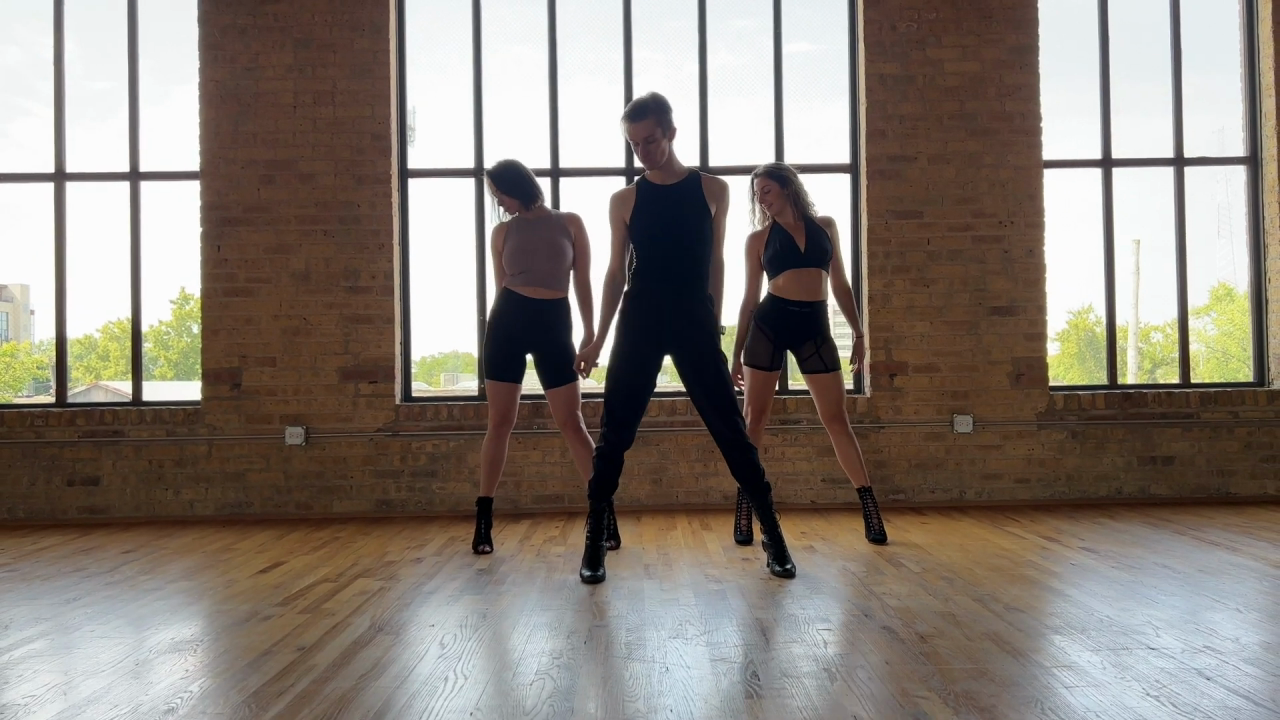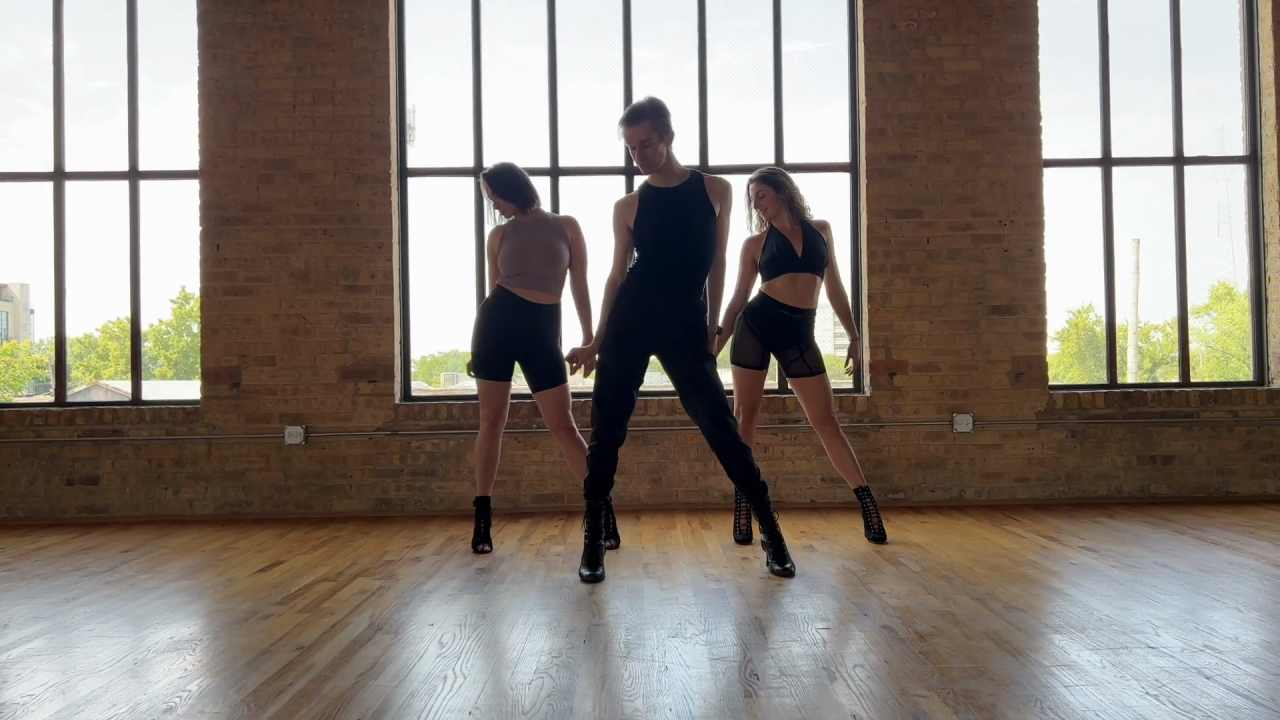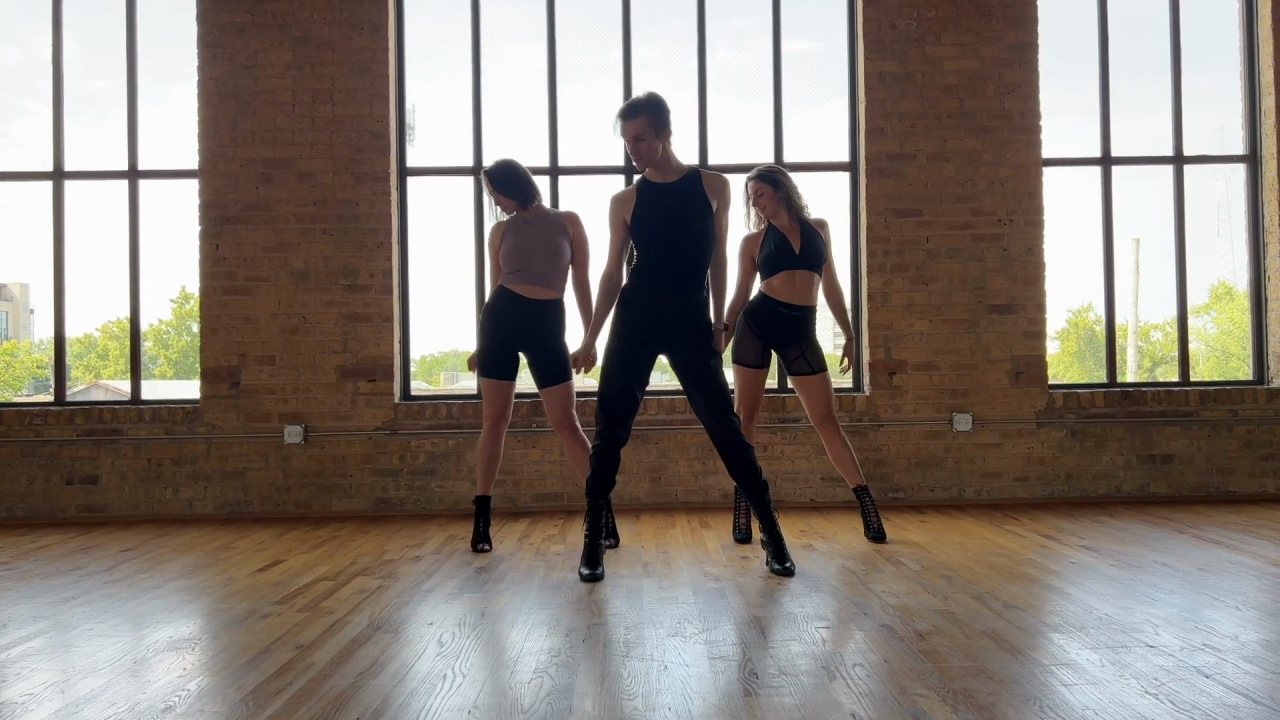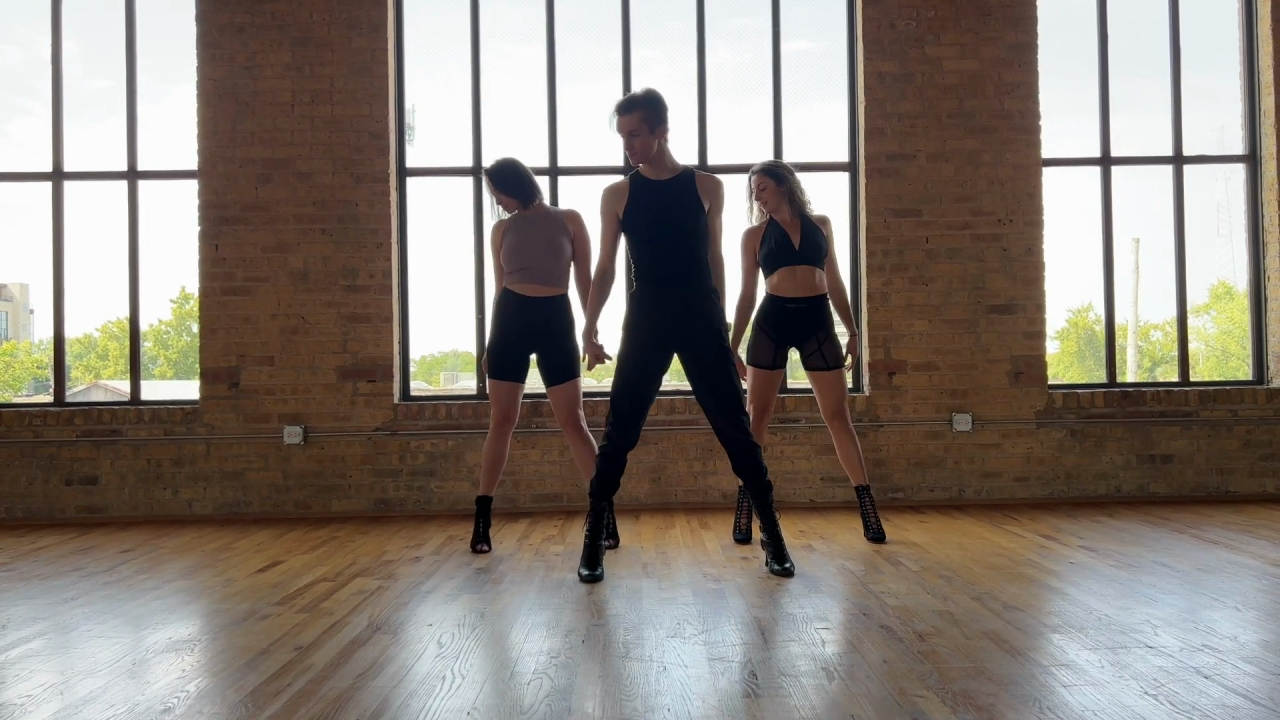
dt=0.3s
person 1, frame 1
left shoulder: (713, 190)
right shoulder: (625, 201)
left elbow: (715, 262)
right elbow: (617, 271)
left wrist: (714, 325)
right wrist: (598, 339)
left hip: (694, 319)
right hip: (640, 320)
left knee: (728, 427)
right knee: (616, 429)
left ankle: (772, 534)
right ankle: (594, 540)
person 1, frame 2
left shoulder: (715, 190)
right shoulder: (628, 206)
left elbow: (717, 263)
right elbow: (618, 275)
left wrist: (712, 326)
right wrist: (596, 342)
left hip: (685, 321)
right hip: (632, 318)
left knee: (719, 426)
right knee: (607, 427)
left ankle: (770, 532)
right ankle: (593, 540)
person 1, frame 3
left shoulder: (713, 187)
right shoulder: (625, 201)
left elbow: (718, 259)
right elbow: (613, 273)
left wrist: (718, 323)
right wrist: (590, 337)
left hip: (691, 318)
right hip: (635, 317)
left knee: (724, 425)
right knee: (611, 427)
left ankle: (771, 532)
right ankle: (593, 539)
person 1, frame 4
left shoulder: (706, 187)
right shoulder: (617, 195)
left elbow: (714, 258)
right elbow: (605, 267)
left wrist: (721, 322)
right wrist: (589, 327)
left hip: (700, 316)
right hip: (646, 317)
left knee: (733, 426)
right knee: (621, 428)
left ankle: (771, 533)
right ankle: (594, 538)
person 2, frame 1
left shoulder: (569, 223)
right shoulder: (503, 231)
left elbow: (582, 282)
right elbow: (501, 286)
left wrist: (590, 333)
right wrist: (492, 338)
left hip: (553, 325)
right hip: (508, 321)
left knee: (571, 424)
right knee: (499, 423)
left ankle: (605, 514)
right ankle: (483, 521)
person 2, frame 2
left shoulder: (566, 226)
right shoulder: (499, 235)
left elbow: (580, 285)
right elbow: (493, 287)
left wrist: (589, 338)
right wrist: (477, 346)
left hip: (542, 330)
right hip: (498, 321)
left knee: (563, 426)
right knee: (491, 422)
left ankle: (603, 512)
right ankle: (482, 520)
person 2, frame 3
left shoulder: (567, 222)
right shoulder: (500, 230)
left elbow: (581, 281)
right elbow: (496, 285)
right wrist: (481, 343)
left hip: (547, 324)
right hip: (502, 319)
left knee: (566, 424)
right knee: (494, 421)
left ankle: (604, 513)
right ankle: (481, 520)
person 2, frame 4
left shoulder: (568, 220)
right shoulder: (502, 229)
left elbow: (584, 279)
right elbow: (500, 286)
right wrist: (490, 343)
left hip: (555, 322)
right hip: (510, 321)
left knee: (572, 423)
right knee: (501, 423)
left ankle: (605, 512)
right ankle: (482, 519)
person 3, frame 1
left shoulder: (825, 226)
right shoulder: (759, 238)
left elbow: (840, 284)
right elbow: (751, 298)
left wrist: (858, 331)
right wrist: (737, 353)
left hip: (815, 329)
right hip: (770, 325)
left knee: (836, 420)
right knee: (754, 418)
left ankle: (870, 508)
right ankle: (744, 511)
person 3, frame 2
left shoulder: (821, 229)
right shoulder: (755, 243)
left elbow: (834, 287)
right elbow: (738, 300)
left wrist: (853, 335)
right wrist: (713, 349)
left hip: (800, 334)
right hip: (756, 326)
left knee: (826, 422)
right knee: (744, 417)
left ankle: (869, 507)
right ankle: (742, 509)
person 3, frame 3
left shoulder: (818, 228)
right shoulder: (753, 240)
left elbow: (831, 287)
right elbow: (739, 297)
left wrist: (849, 335)
left hip: (801, 331)
right hip: (757, 325)
left knee: (826, 420)
right knee: (745, 416)
left ankle: (867, 504)
right ankle: (741, 509)
person 3, frame 4
left shoulder: (820, 224)
right shoulder: (754, 235)
left elbow: (834, 282)
right elbow: (747, 294)
left wrist: (852, 331)
right wrist: (732, 346)
left hip: (818, 324)
right hip: (771, 323)
left knee: (837, 417)
right knee: (756, 416)
left ankle: (867, 506)
right ankle: (745, 508)
